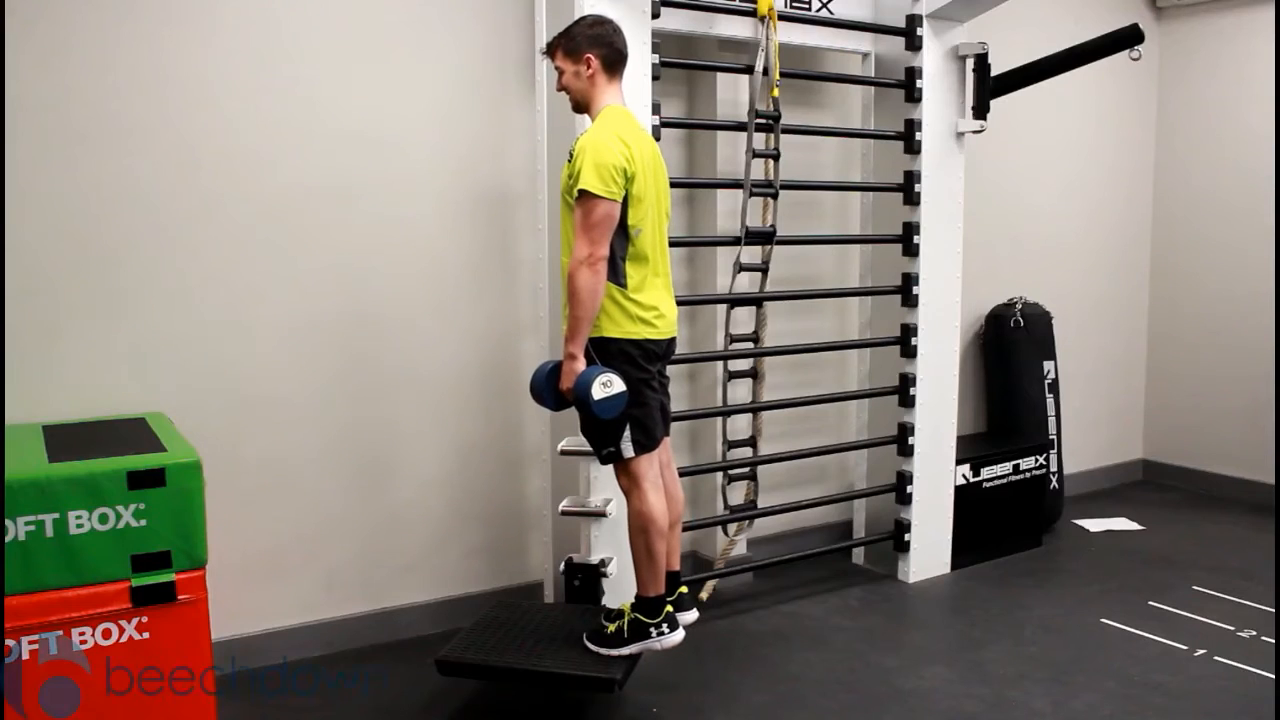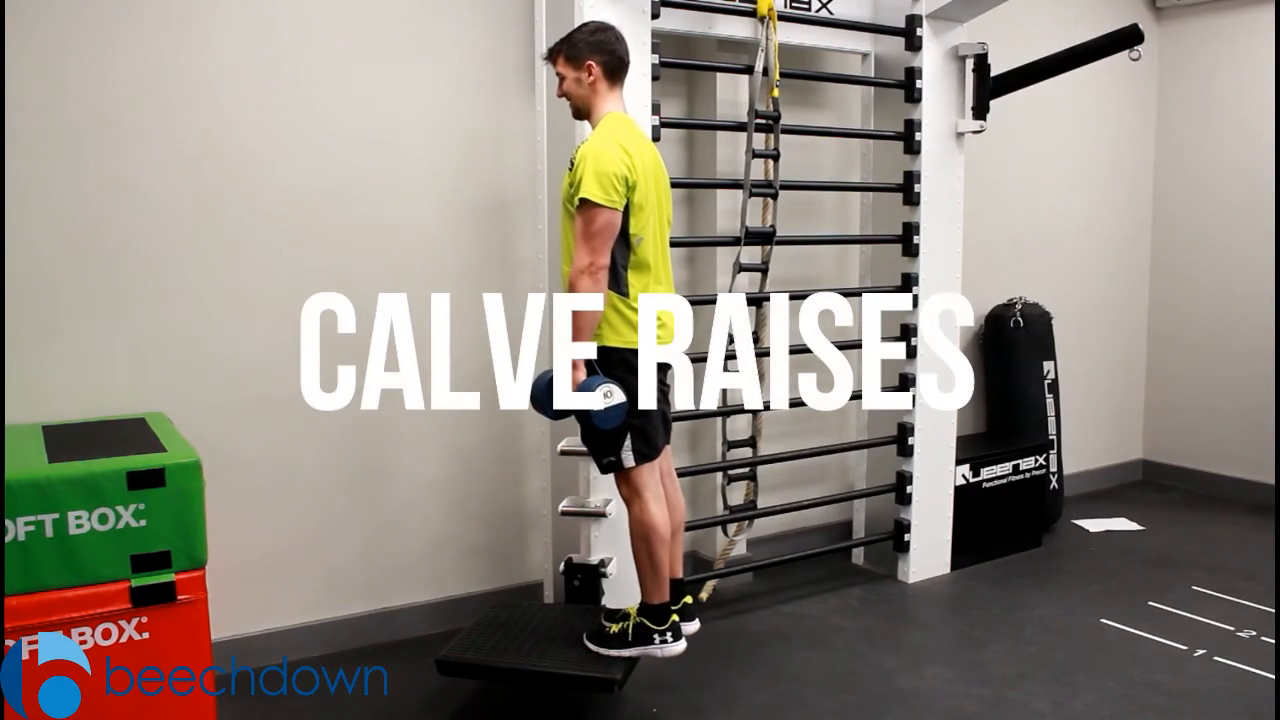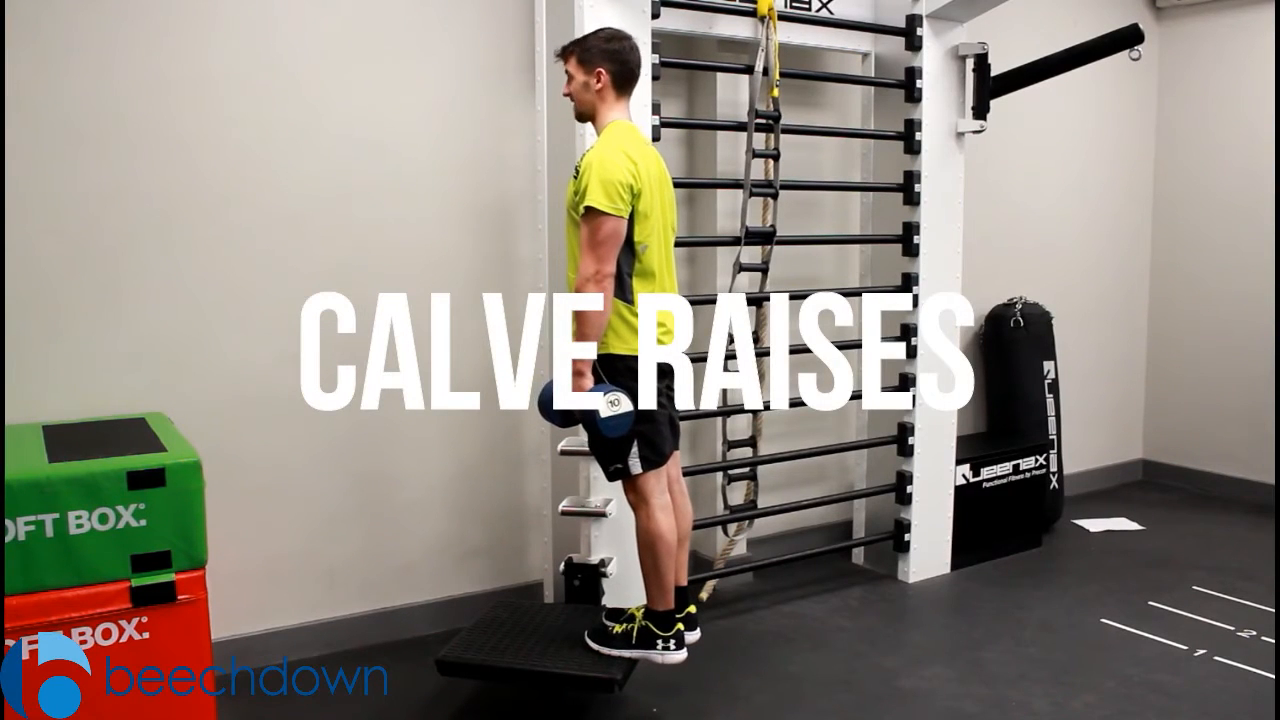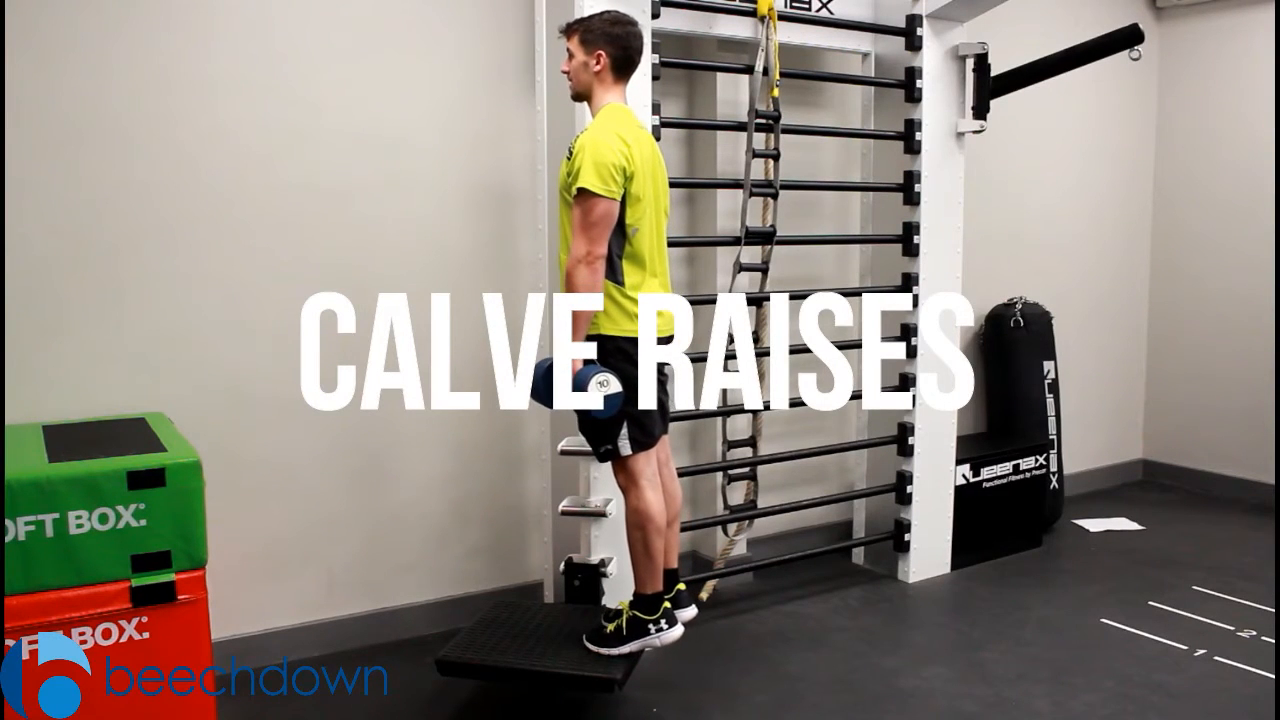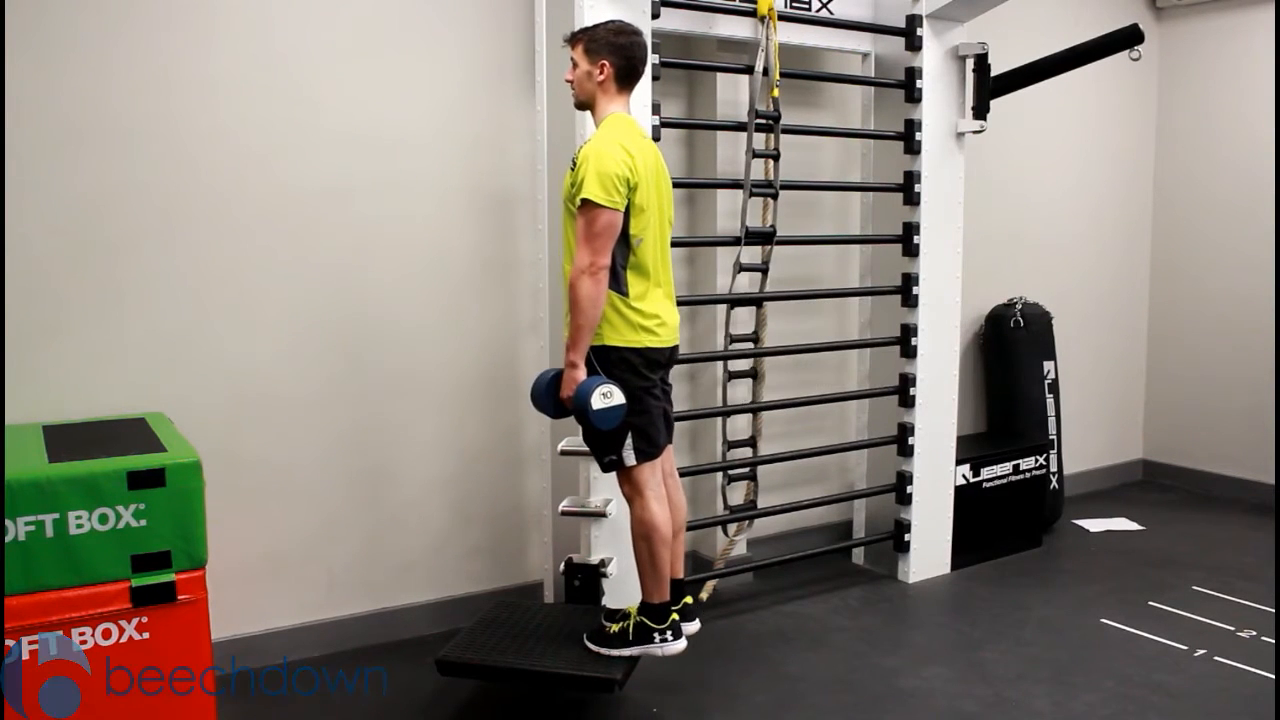
dt=1s
person 1, frame 1
left shoulder: (601, 143)
right shoulder: (637, 137)
left elbow: (592, 257)
left wrist: (574, 350)
left hip: (618, 334)
right hip: (651, 325)
left knee: (637, 474)
right knee: (657, 464)
left ankle: (651, 615)
right ankle: (671, 594)
person 1, frame 2
left shoulder: (601, 152)
right shoulder: (639, 144)
left elbow: (592, 267)
left wrist: (575, 360)
left hip: (619, 342)
right hip: (652, 332)
left knee: (638, 481)
right knee: (658, 471)
left ankle: (657, 622)
right ankle: (675, 602)
person 1, frame 3
left shoulder: (606, 158)
right shoulder: (643, 151)
left elbow: (598, 274)
left wrist: (581, 365)
left hip: (623, 349)
right hip: (654, 338)
left knee: (646, 489)
right knee: (666, 479)
left ankle: (660, 628)
right ankle: (677, 609)
person 1, frame 4
left shoulder: (599, 141)
right shoulder: (637, 135)
left elbow: (590, 256)
left wrist: (574, 346)
left hip: (615, 331)
right hip: (649, 322)
left knee: (635, 471)
right knee: (655, 460)
left ankle: (649, 611)
right ankle: (670, 590)
person 1, frame 5
left shoulder: (604, 151)
right shoulder: (642, 145)
left elbow: (593, 267)
left wrist: (575, 358)
left hip: (621, 341)
right hip: (654, 331)
left knee: (640, 481)
right knee: (660, 472)
left ankle: (656, 620)
right ankle: (675, 601)
